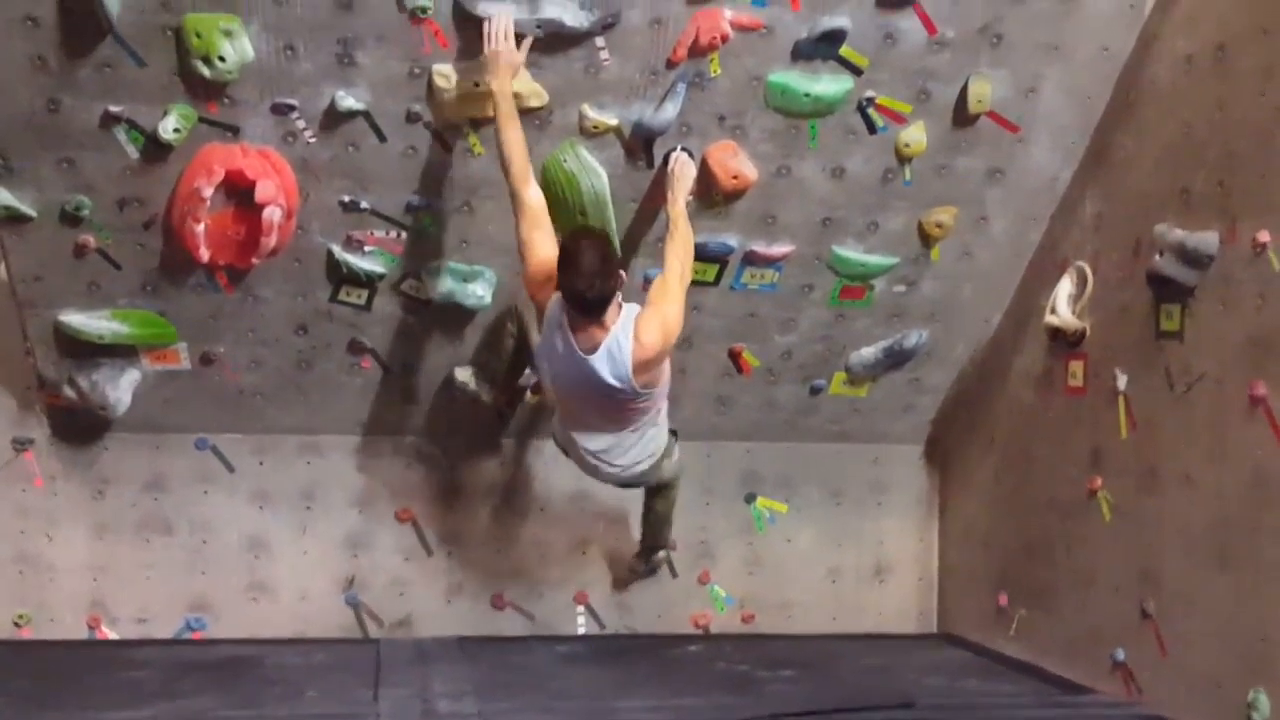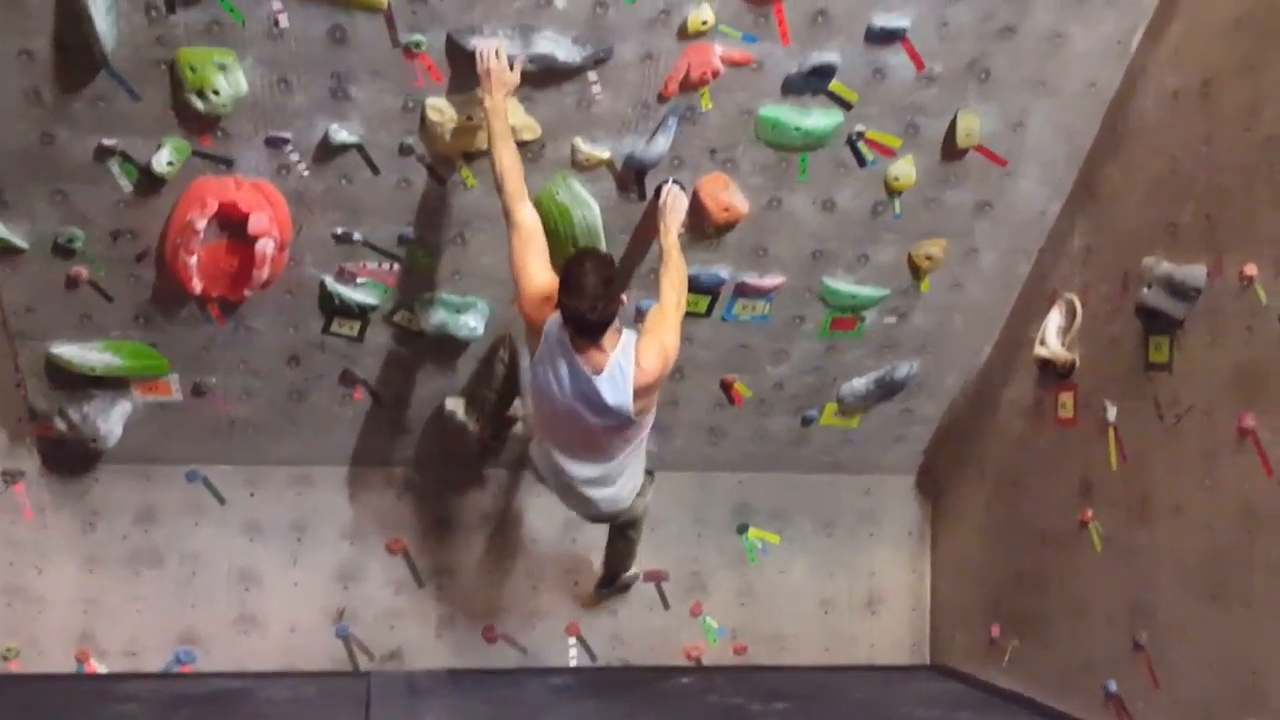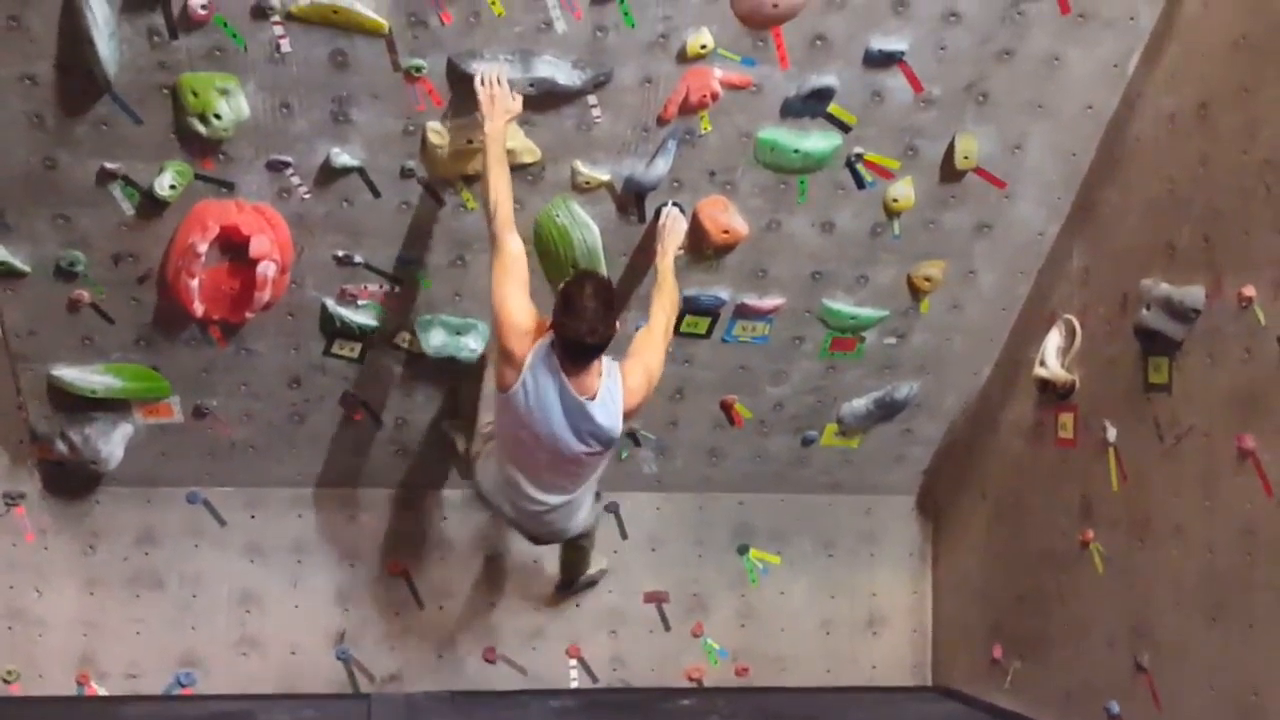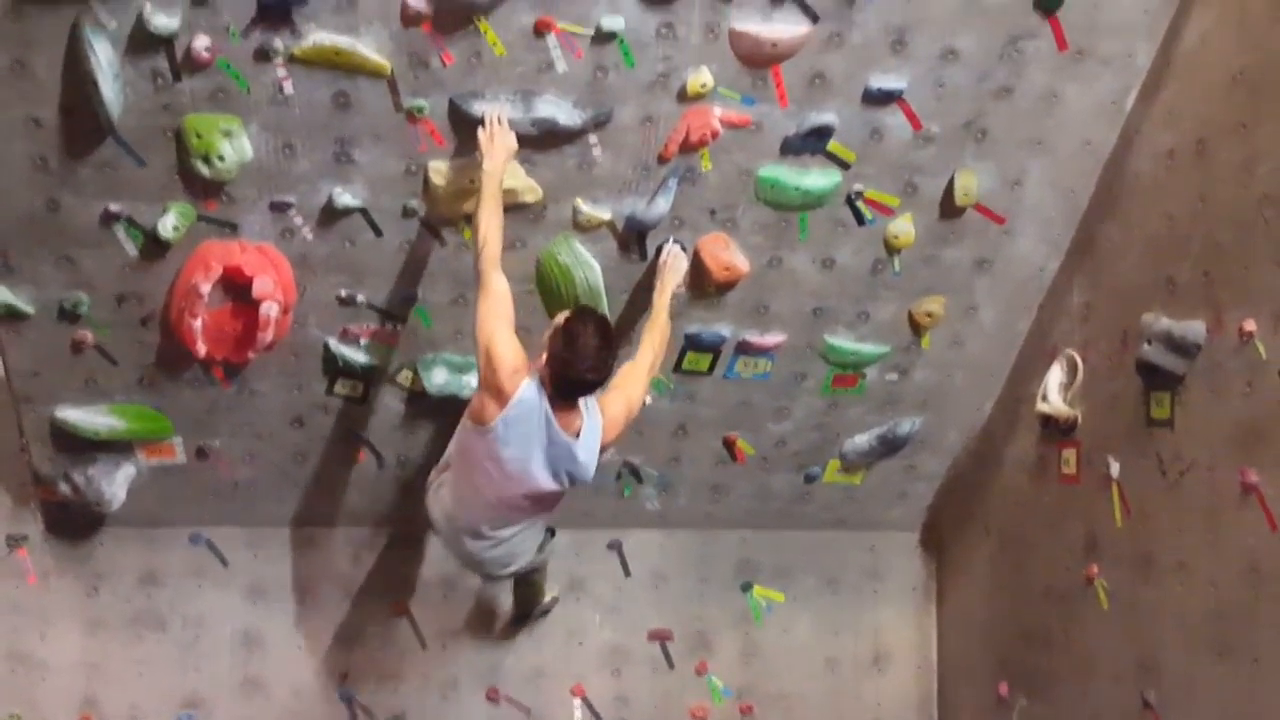
dt=0.3s
person 1, frame 1
left shoulder: (547, 299)
right shoulder: (650, 340)
right elbow: (679, 267)
right wrist: (677, 201)
left hip: (574, 442)
right hip: (637, 459)
right knee: (666, 475)
right ankle: (651, 554)
person 1, frame 2
left shoulder: (540, 323)
right shoulder: (647, 366)
right elbow: (673, 299)
right wrist: (669, 233)
left hip: (548, 468)
right hip: (612, 495)
right knee: (631, 512)
right ankle: (614, 578)
person 1, frame 3
left shoulder: (520, 353)
right shoulder: (628, 392)
right elbow: (662, 321)
left hip: (494, 485)
right hip: (560, 517)
right ankle: (576, 575)
person 1, frame 4
left shoulder: (509, 389)
right shoulder: (601, 429)
right elbow: (647, 361)
left hip: (446, 518)
right hip: (502, 553)
right ankle: (529, 608)
